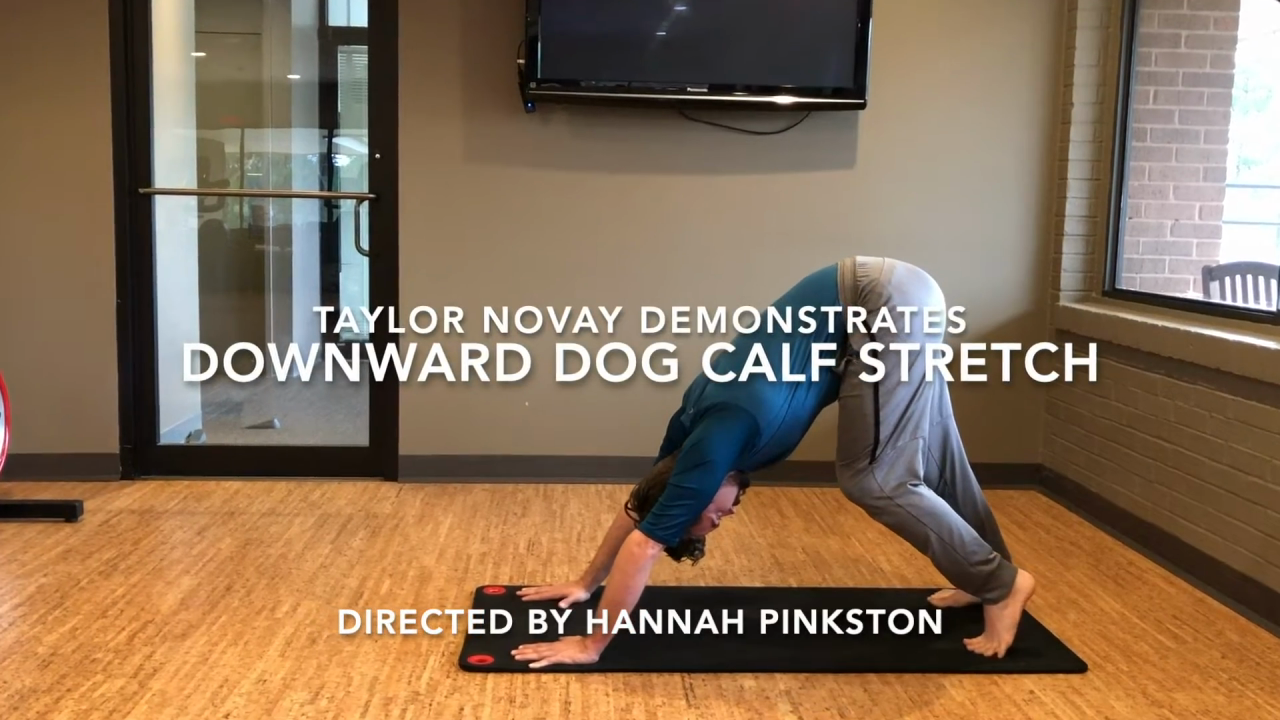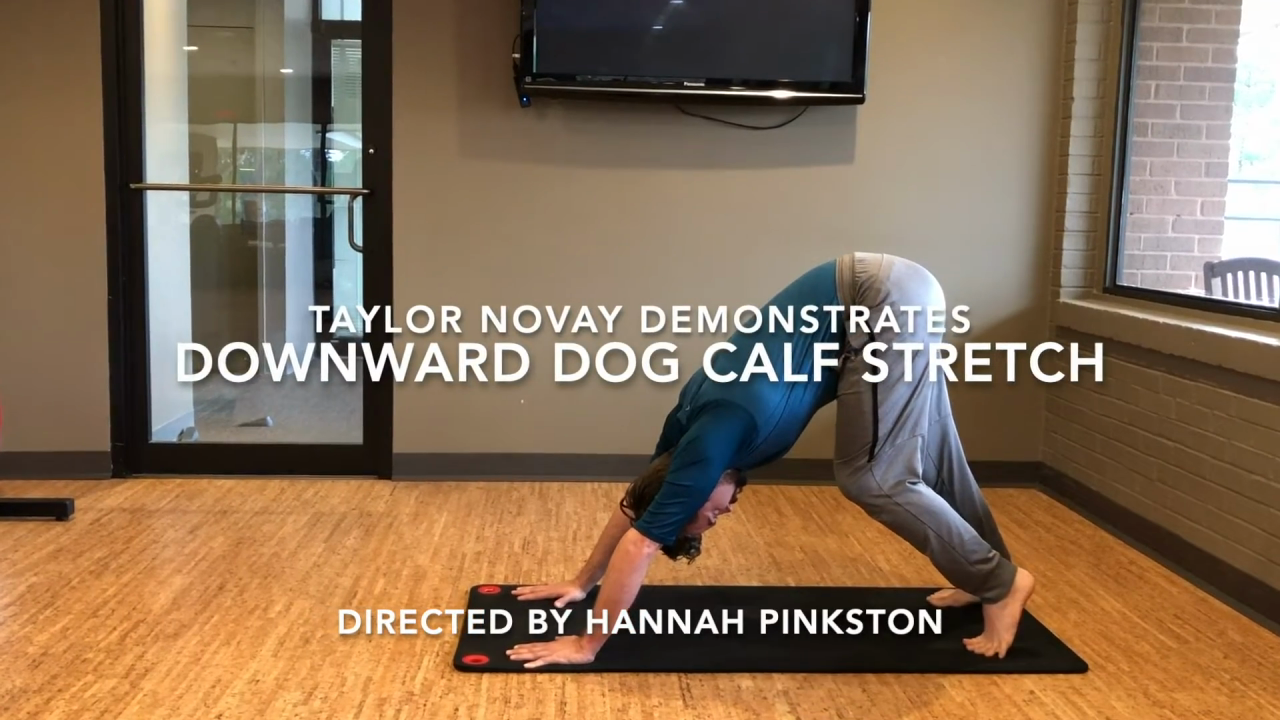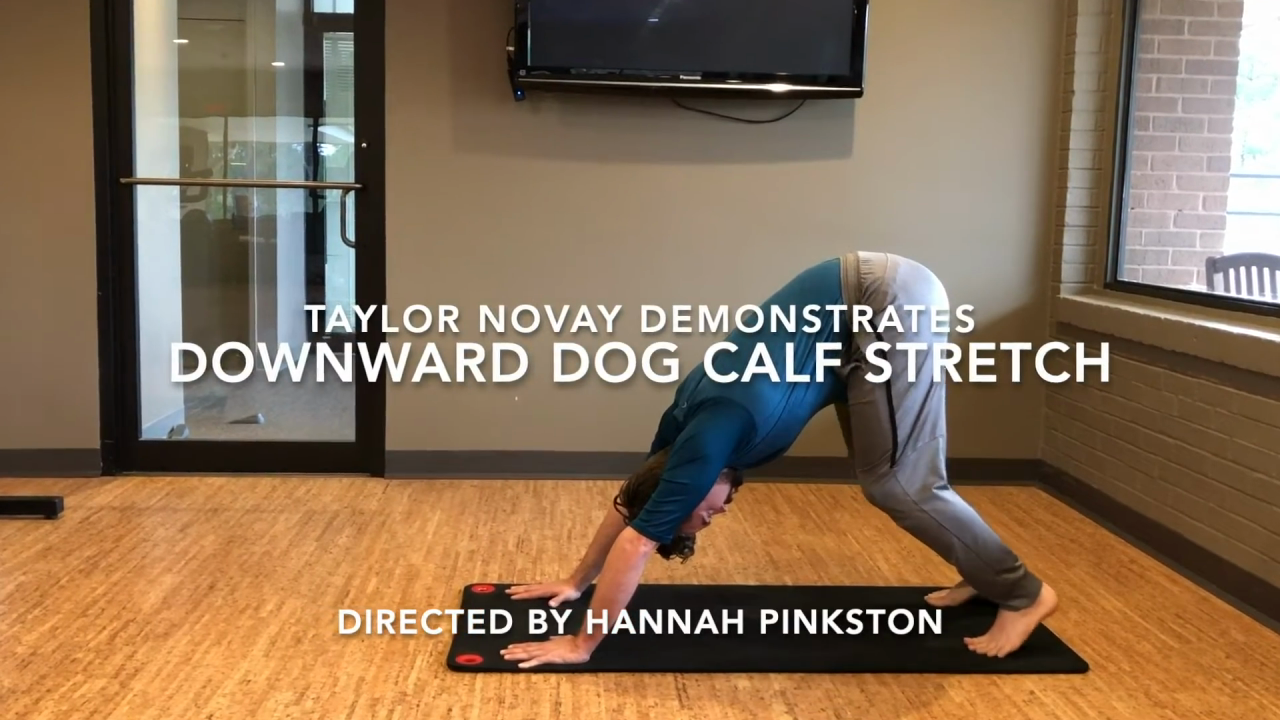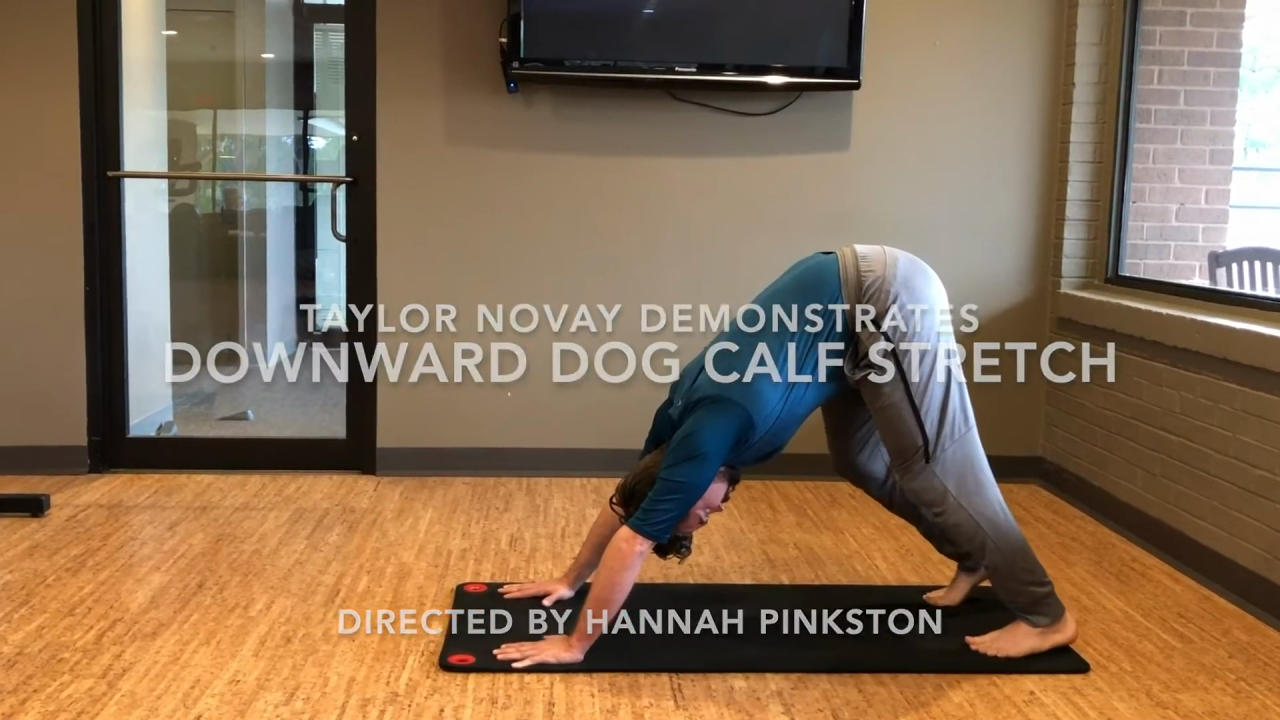
dt=0.5s
person 1, frame 1
left shoulder: (714, 445)
right shoulder: (693, 423)
left elbow: (642, 544)
right elbow: (639, 505)
left wrist: (590, 645)
right wrist: (585, 584)
left hip: (886, 302)
right hip: (885, 298)
left knee: (875, 480)
right knee: (933, 464)
left ankle: (1001, 584)
right ankle: (984, 575)
person 1, frame 2
left shoulder: (711, 443)
right shoulder: (692, 421)
left elbow: (639, 544)
right elbow: (636, 504)
left wrist: (587, 645)
right wrist: (582, 583)
left hip: (885, 299)
right hip: (887, 294)
left knee: (872, 478)
right knee: (930, 462)
left ankle: (1000, 583)
right ankle: (984, 573)
person 1, frame 3
left shoulder: (709, 440)
right shoulder: (687, 418)
left elbow: (636, 542)
right elbow: (630, 503)
left wrist: (581, 645)
right wrist: (577, 582)
left hip: (890, 300)
right hip: (866, 297)
left knee: (895, 481)
right knee: (883, 468)
left ankle: (1023, 596)
right ankle: (984, 572)
person 1, frame 4
left shoulder: (707, 436)
right shoulder: (682, 413)
left elbow: (631, 542)
right elbow: (625, 501)
left wrist: (576, 643)
right wrist: (569, 581)
left hip: (888, 299)
right hip: (860, 293)
left knee: (934, 471)
right knee: (862, 463)
left ankle: (1044, 616)
right ankle: (975, 560)
